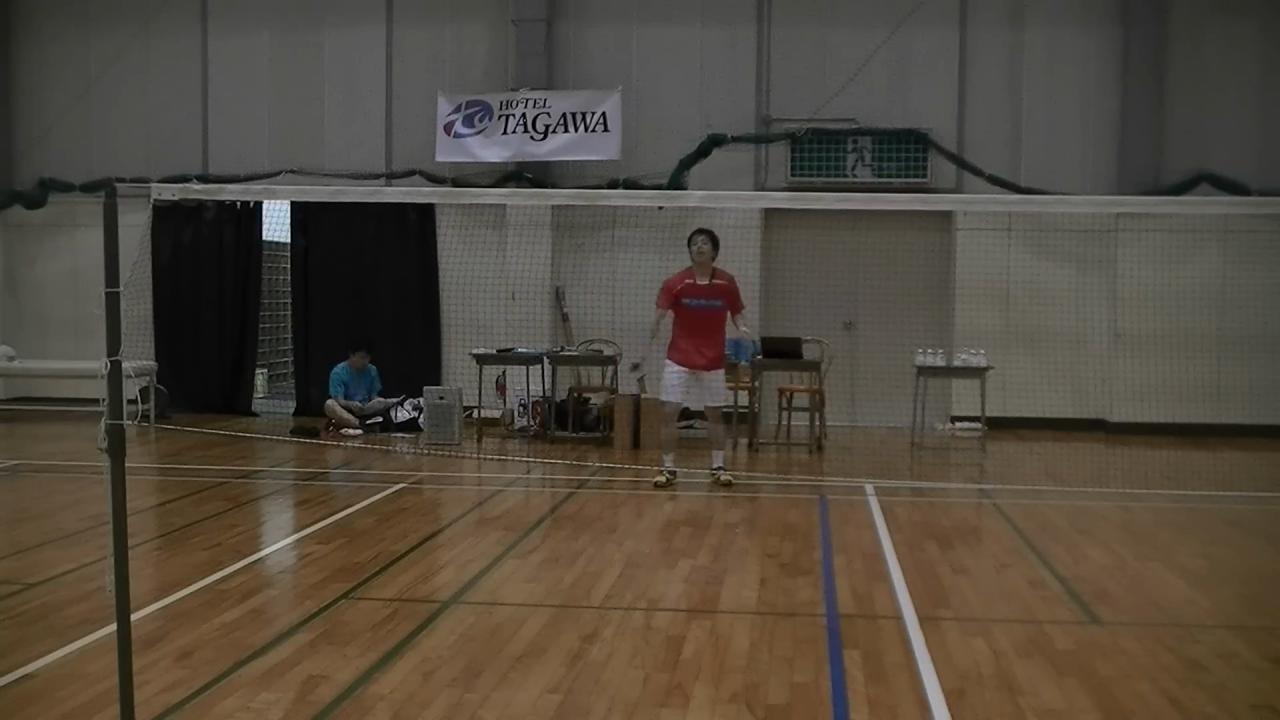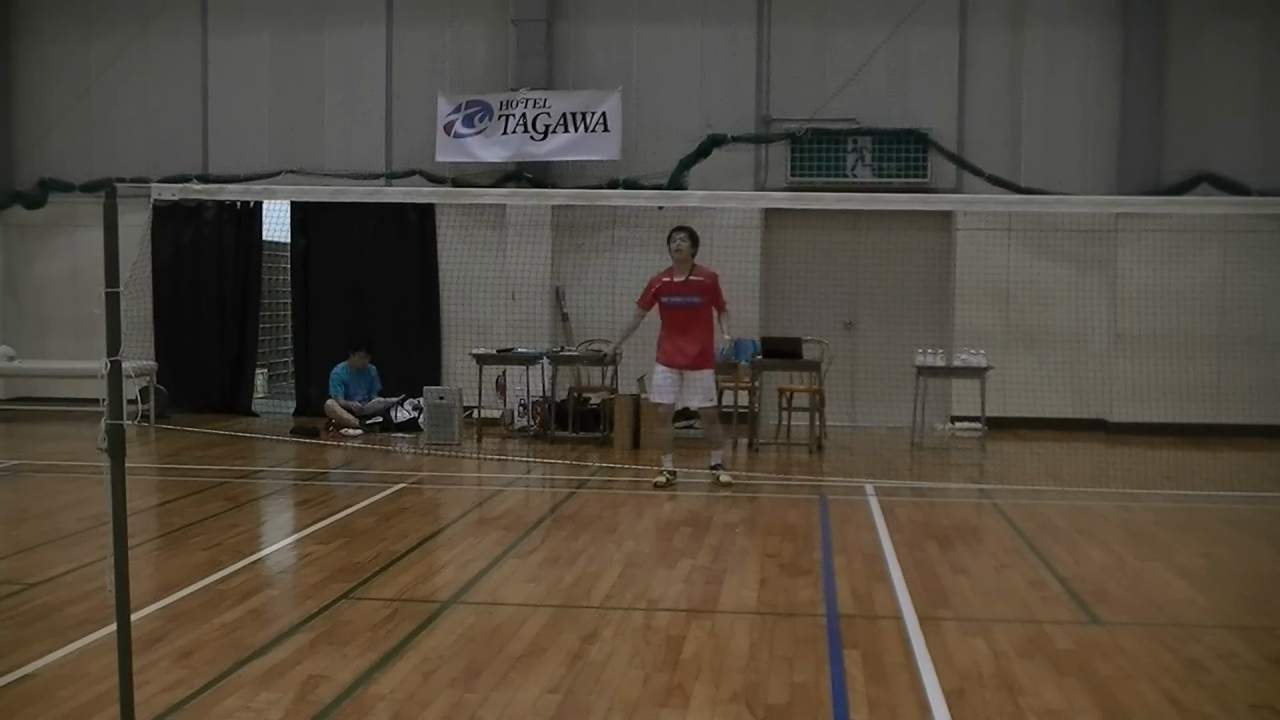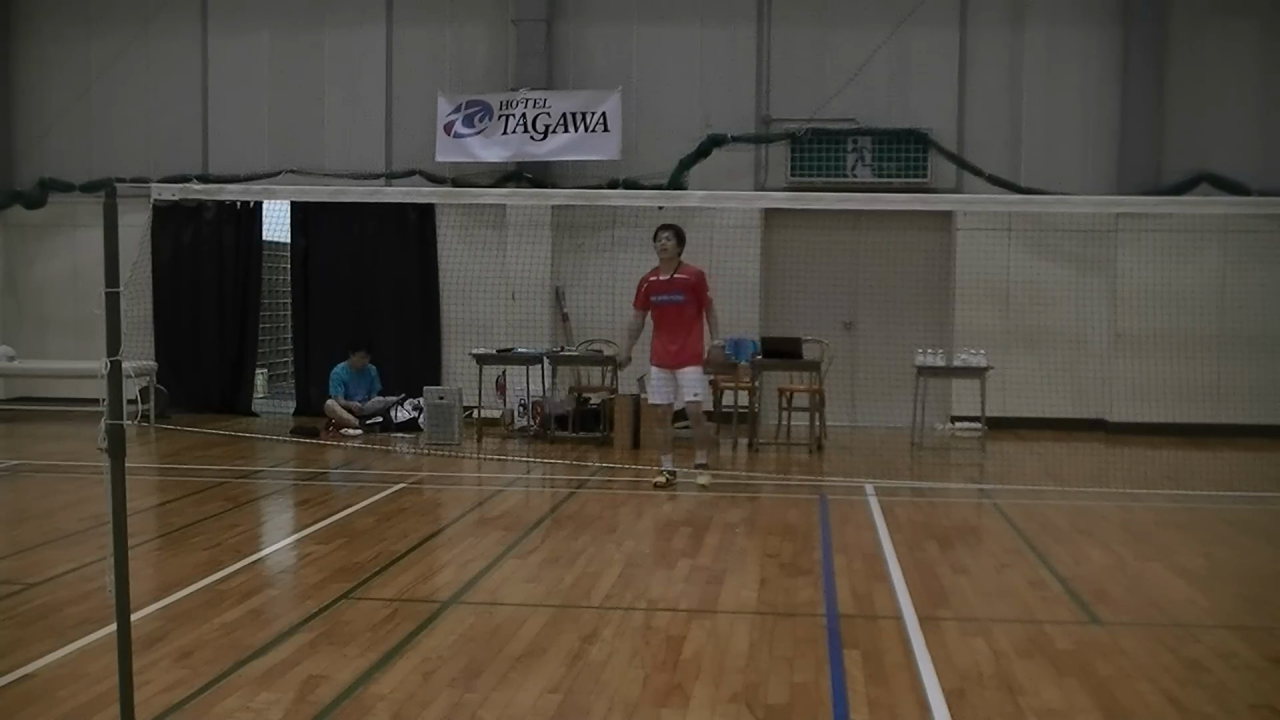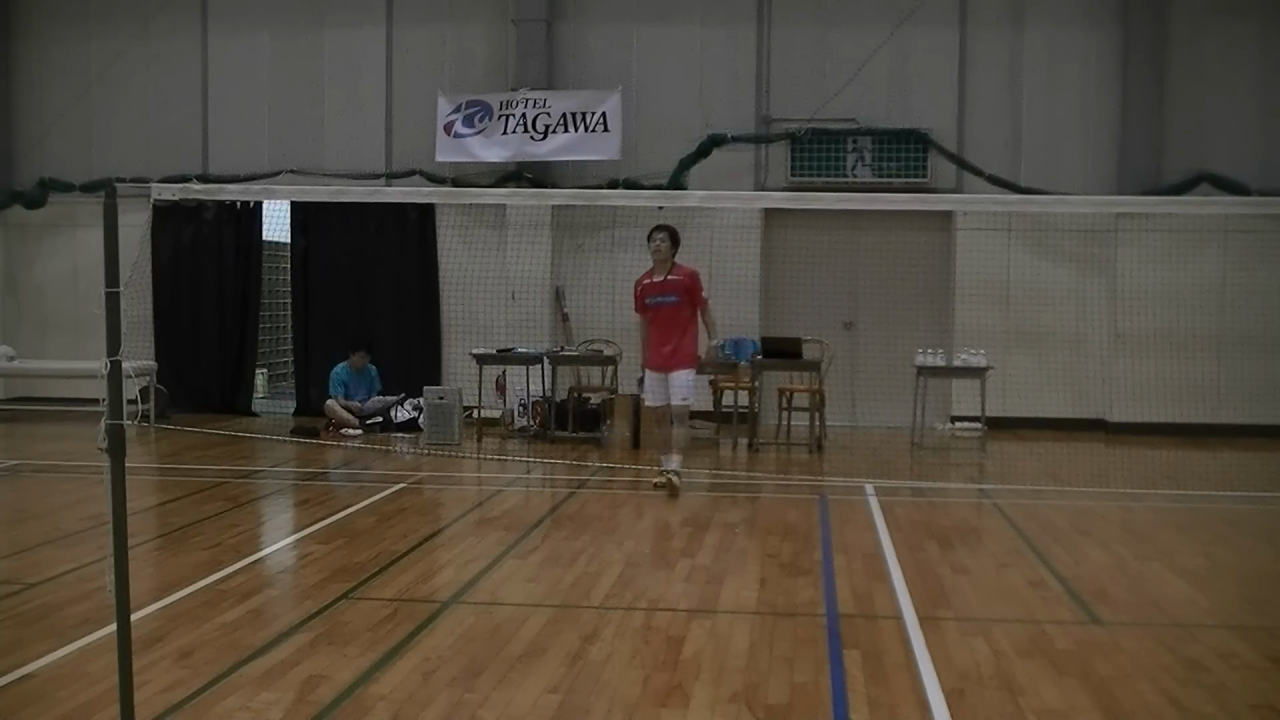
dt=0.2s
person 1, frame 1
left shoulder: (727, 283)
right shoulder: (675, 282)
left elbow: (737, 311)
right elbow: (659, 318)
left wrist: (742, 328)
left hip: (713, 360)
right hip: (679, 359)
left knee: (714, 415)
right knee: (669, 413)
left ankle: (718, 467)
right ankle: (667, 468)
person 1, frame 2
left shoulder: (708, 278)
right shoulder: (658, 282)
left elbow: (722, 311)
right elbow: (639, 315)
left wrist: (725, 335)
right wrist: (618, 343)
left hip: (700, 359)
right hip: (667, 359)
left knee: (709, 414)
right knee: (663, 413)
left ankle: (717, 464)
right ankle: (668, 468)
person 1, frame 3
left shoulder: (694, 276)
right shoulder: (646, 282)
left elbow: (708, 310)
right elbow: (638, 319)
left wrist: (715, 341)
right wrist: (626, 350)
left hip: (689, 357)
right hip: (659, 358)
left knee: (694, 411)
right knee: (661, 414)
left ankle: (702, 463)
right ankle: (667, 469)
person 1, frame 4
left shoulder: (688, 276)
right shoulder: (642, 284)
left elbow: (704, 310)
left wrist: (713, 341)
right wrist: (643, 356)
left hip: (683, 359)
right hip: (654, 360)
left knee: (680, 414)
right knee: (658, 416)
left ankle: (675, 471)
right ankle: (665, 467)
